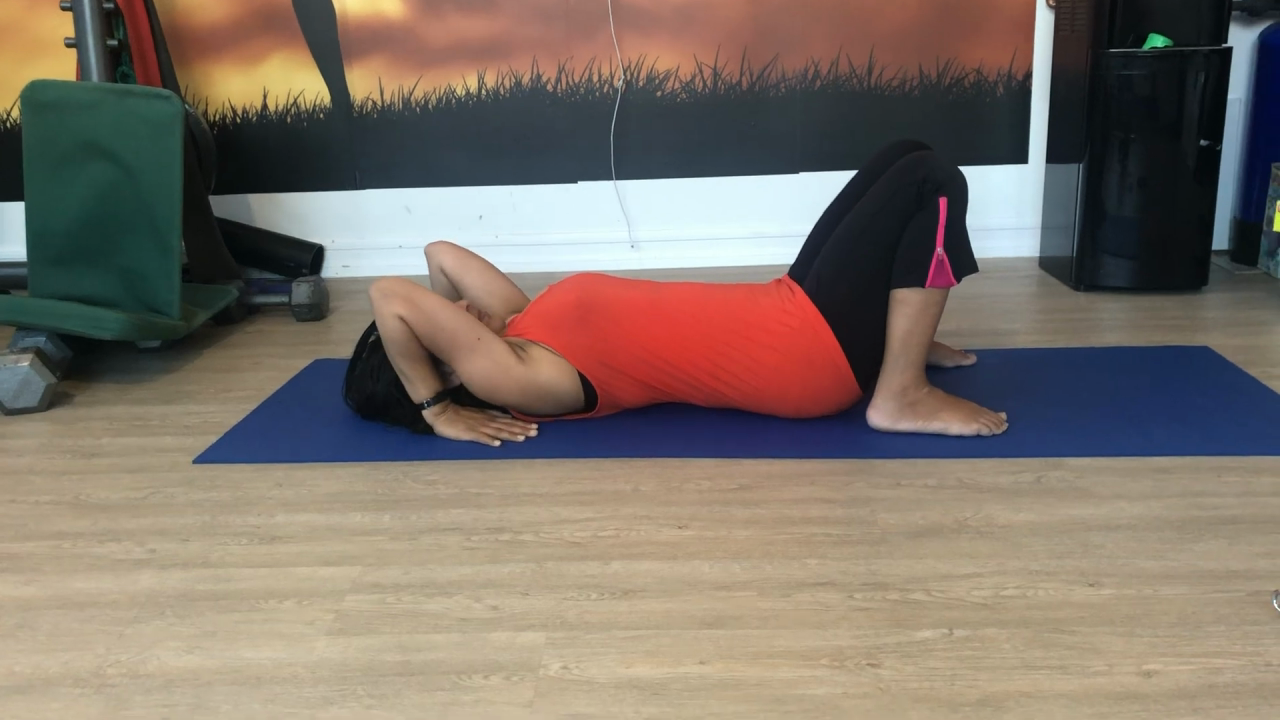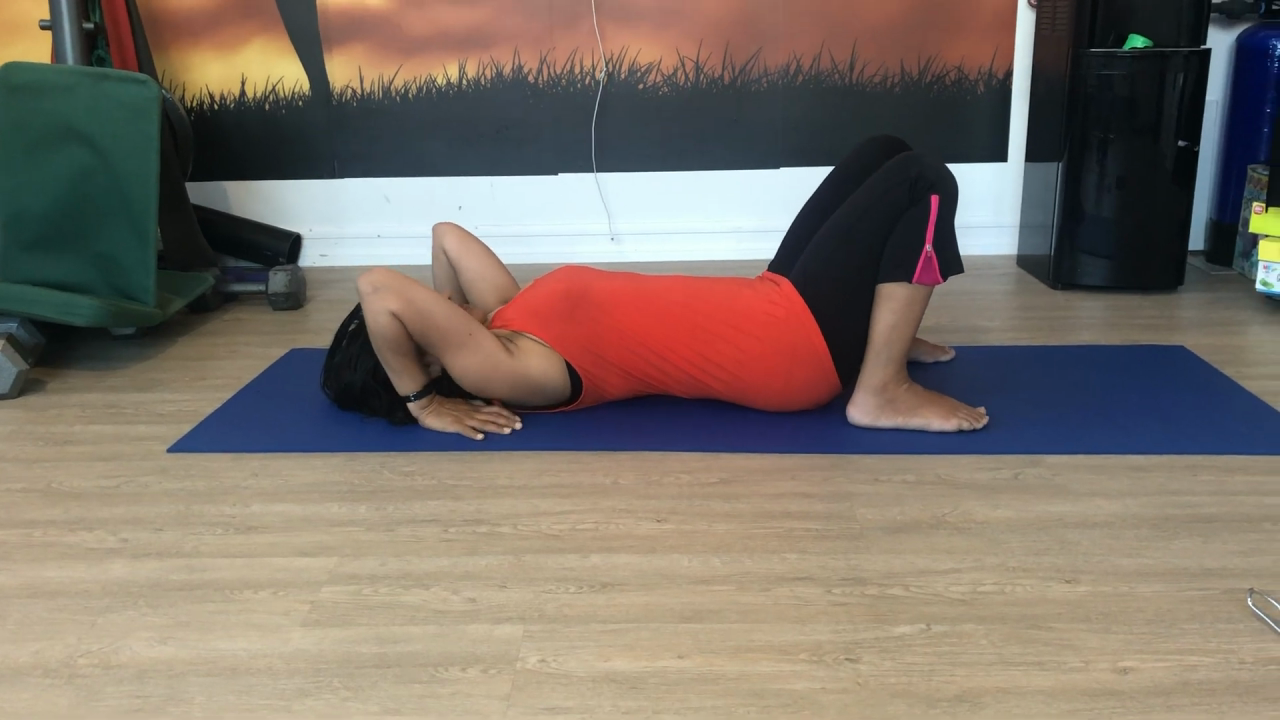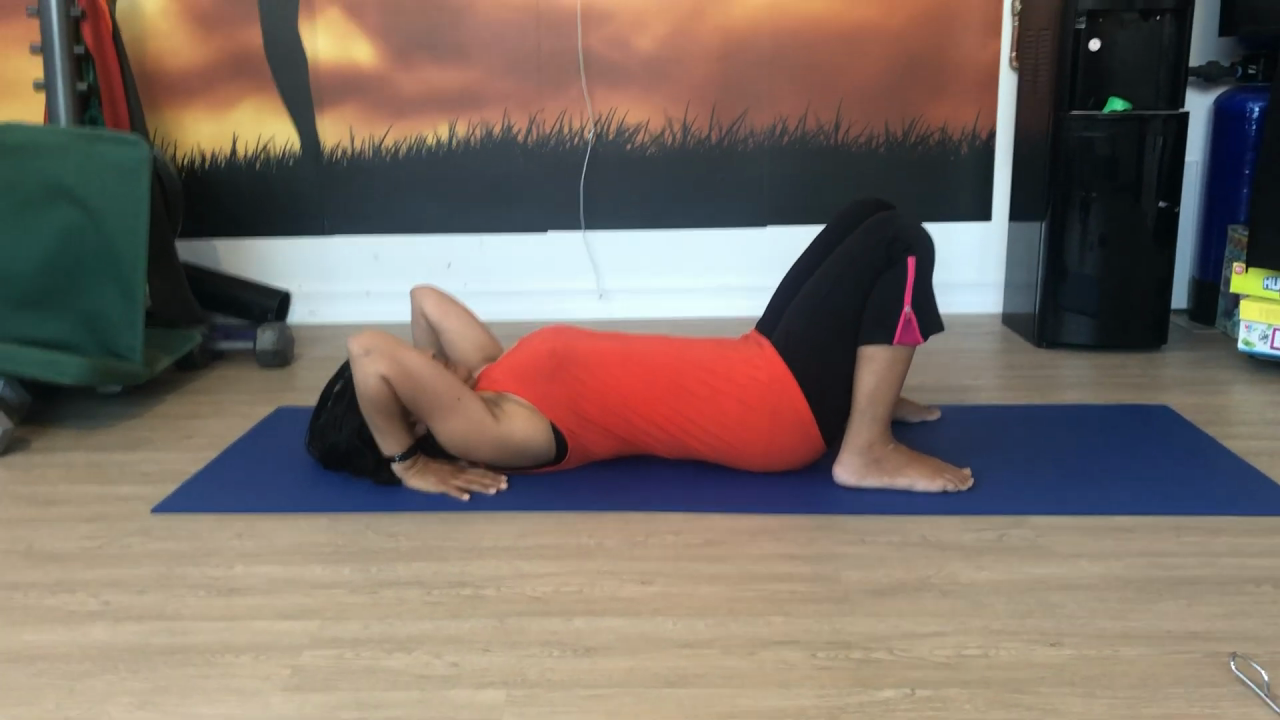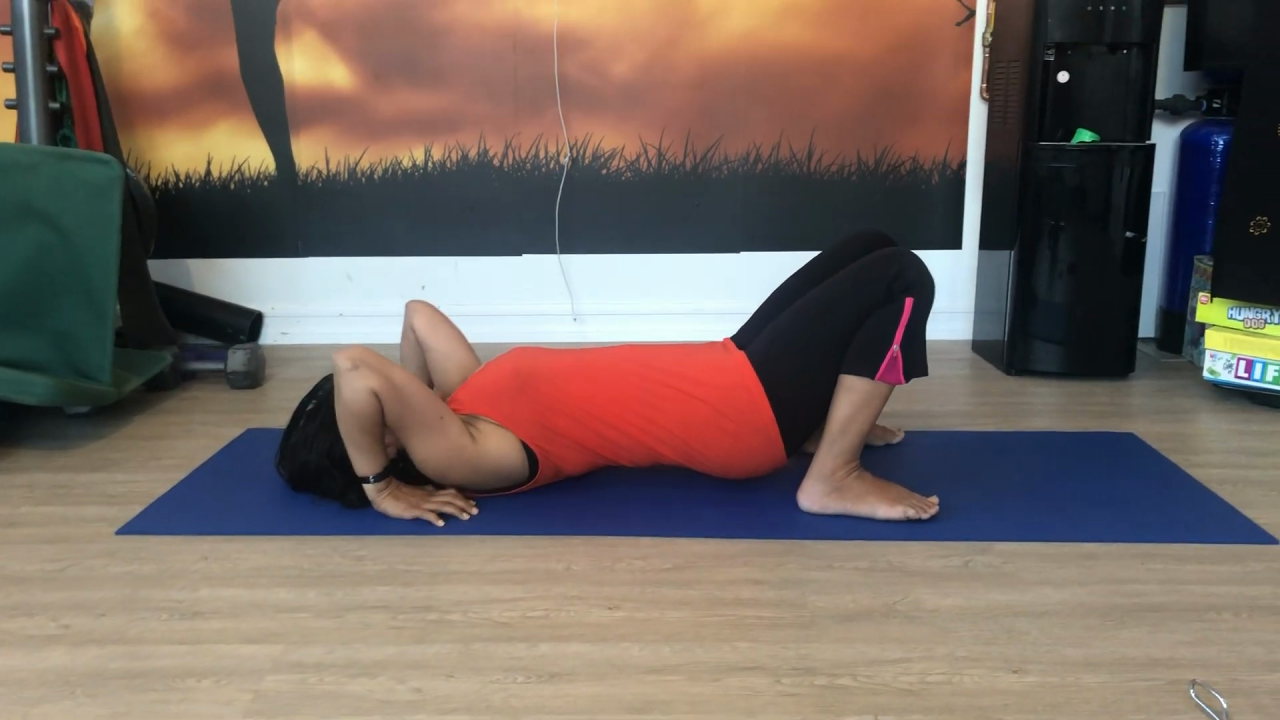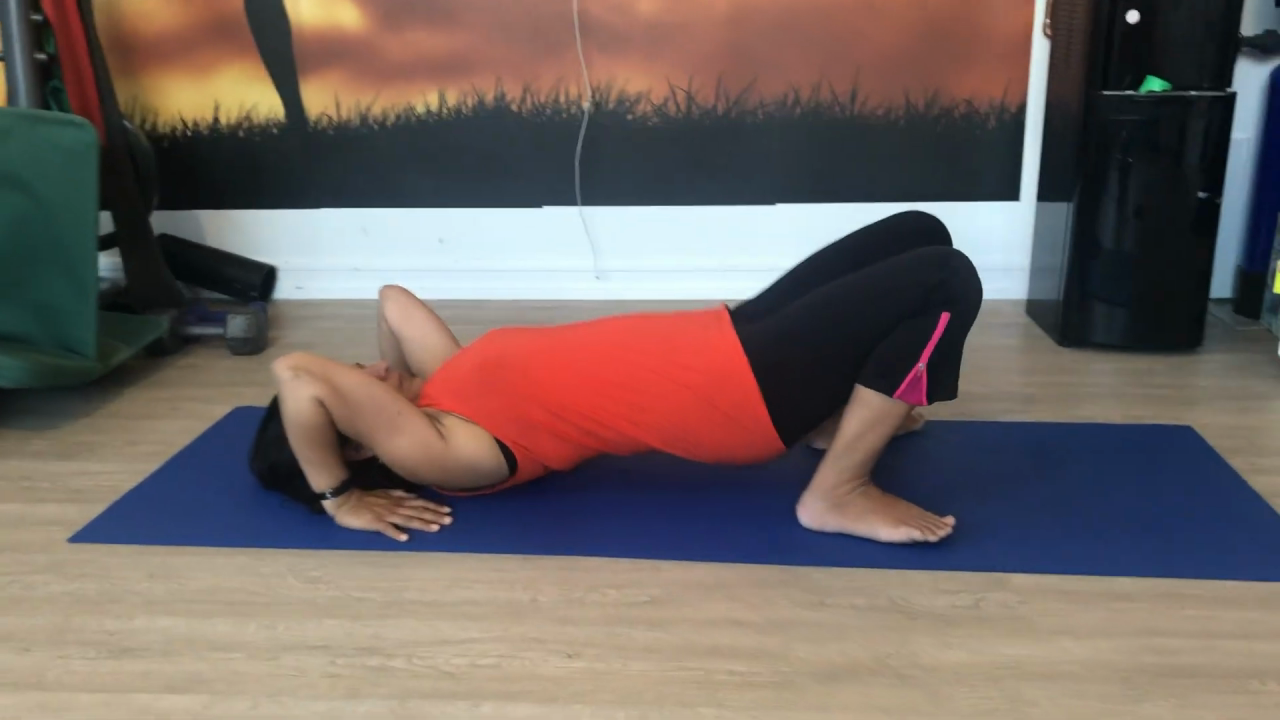
dt=1s
person 1, frame 1
left shoulder: (516, 328)
right shoulder: (514, 376)
left elbow: (440, 253)
right wrist: (438, 412)
left hip: (792, 311)
right hip: (811, 357)
left knee: (907, 158)
right knee: (932, 181)
left ankle: (903, 337)
right ankle: (904, 396)
person 1, frame 2
left shoulder: (503, 321)
right shoulder: (498, 371)
left elbow: (448, 234)
right wrist: (424, 404)
left hip: (776, 310)
right hip: (793, 353)
left knee: (886, 154)
right knee: (925, 181)
left ankle: (883, 330)
right ankle: (883, 392)
person 1, frame 3
left shoulder: (485, 381)
right shoulder: (487, 432)
left elbow: (425, 297)
right wrist: (408, 466)
left hip: (759, 368)
right hip: (777, 411)
left knee: (871, 217)
right knee: (899, 241)
left ankle: (867, 395)
right ankle: (868, 453)
person 1, frame 4
left shoulder: (458, 400)
right shoulder: (457, 456)
left elbow: (419, 313)
left hip: (731, 373)
right hip: (747, 413)
left knee: (872, 251)
right knee: (902, 277)
left ankle: (830, 420)
right ankle: (834, 479)
person 1, frame 5
left shoulder: (436, 391)
right shoulder: (433, 452)
left elbow: (393, 298)
left hip: (727, 340)
right hip: (738, 384)
left knee: (921, 238)
right knee: (948, 281)
left ankle: (841, 417)
right ankle: (838, 494)
